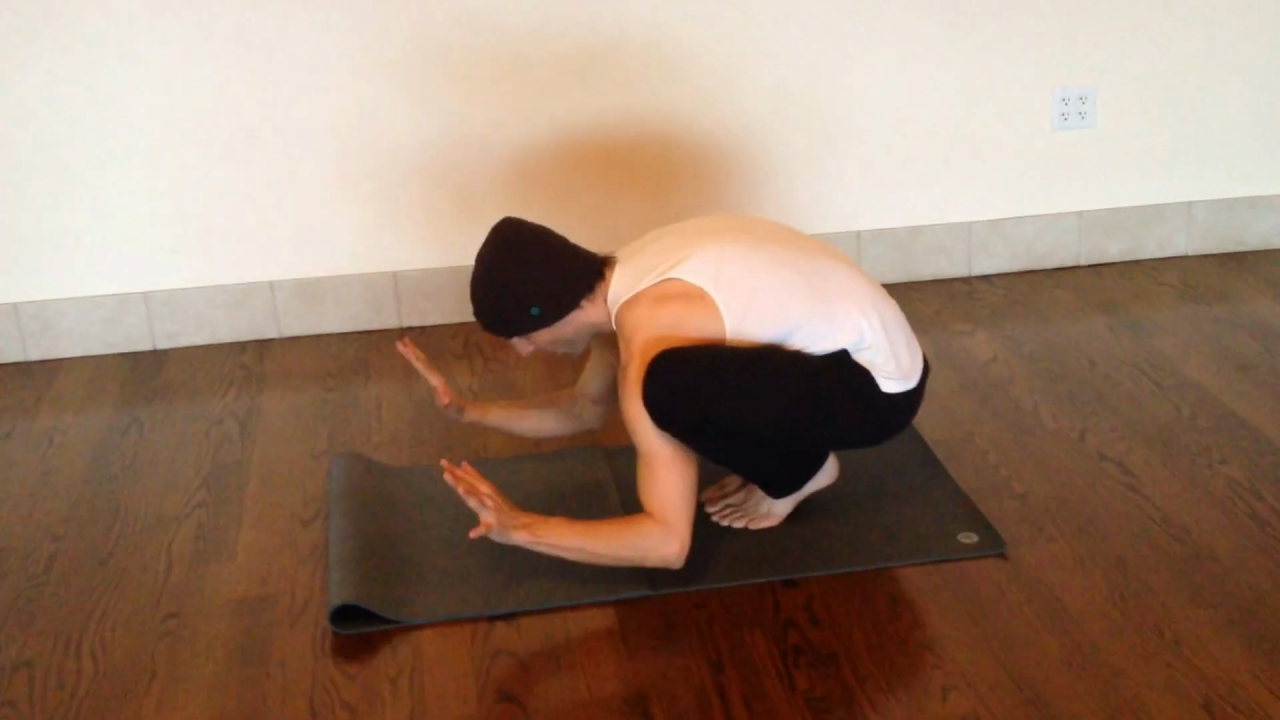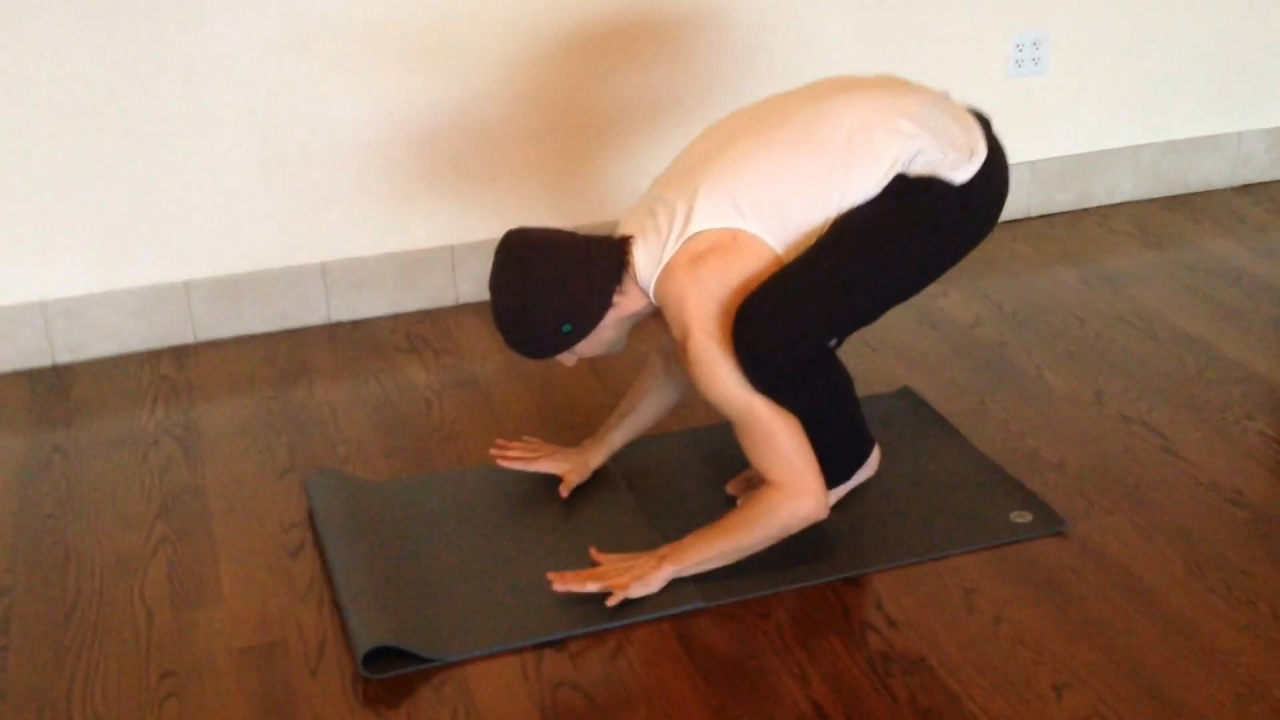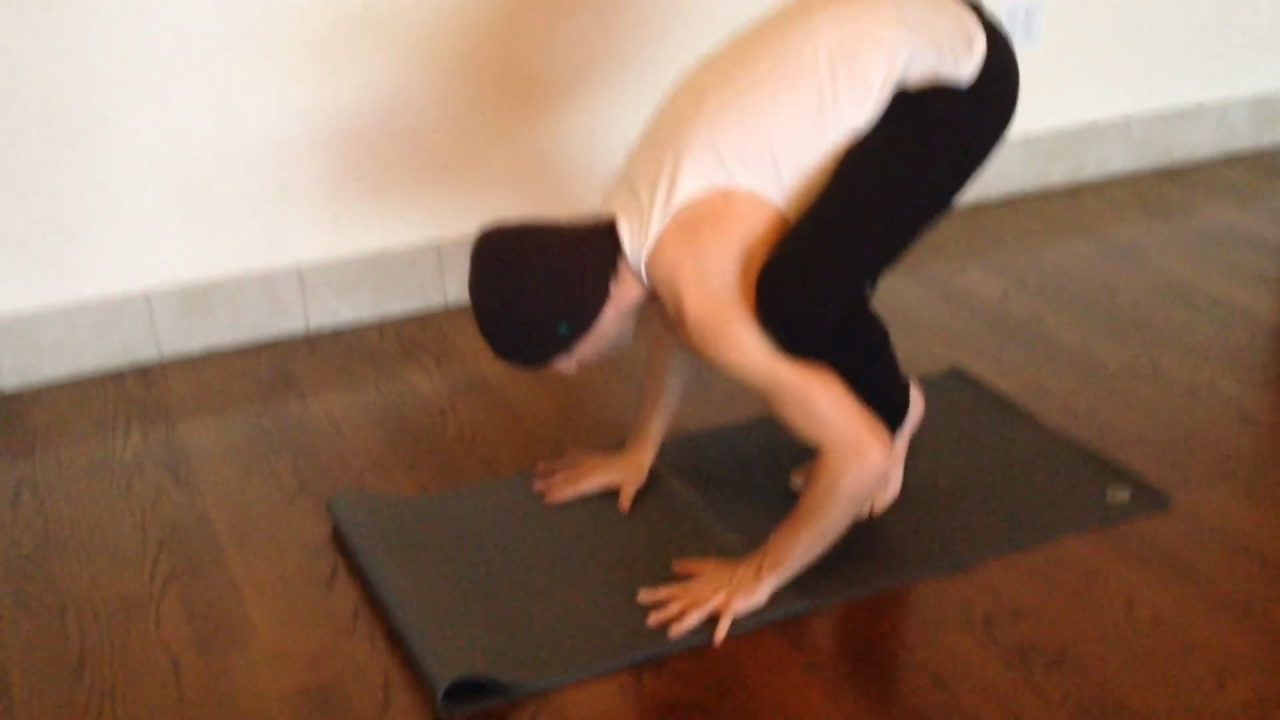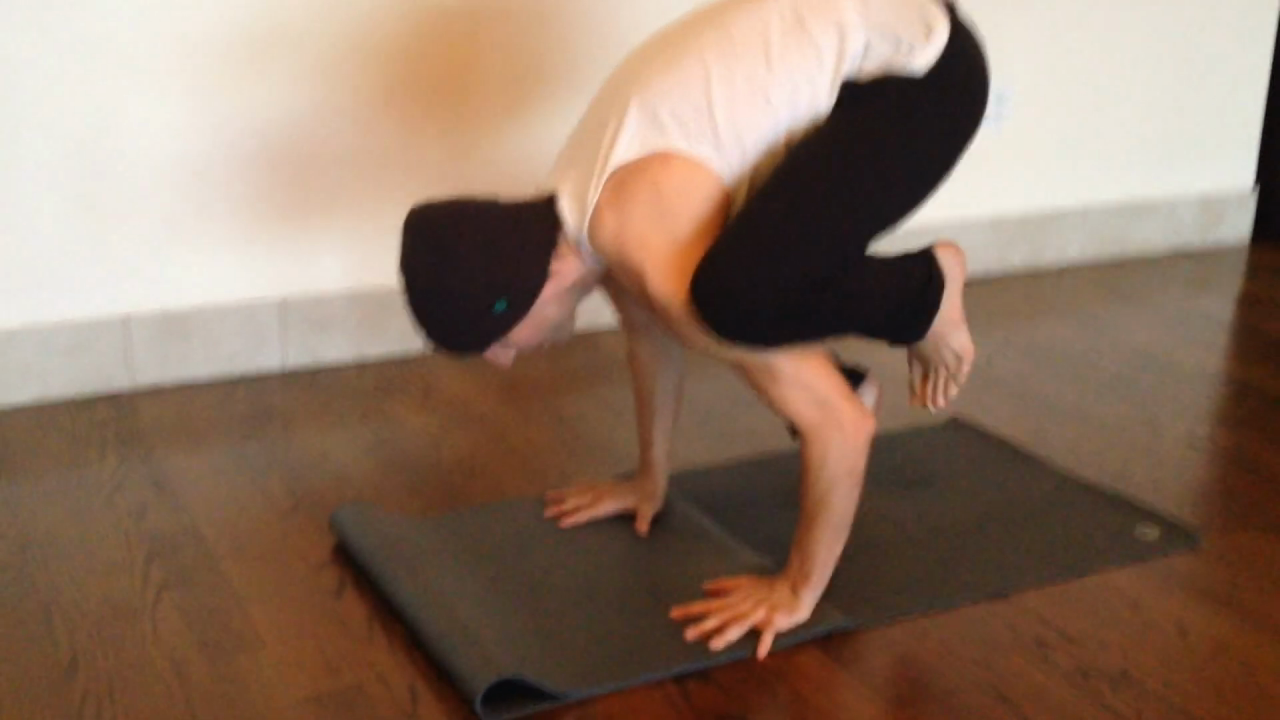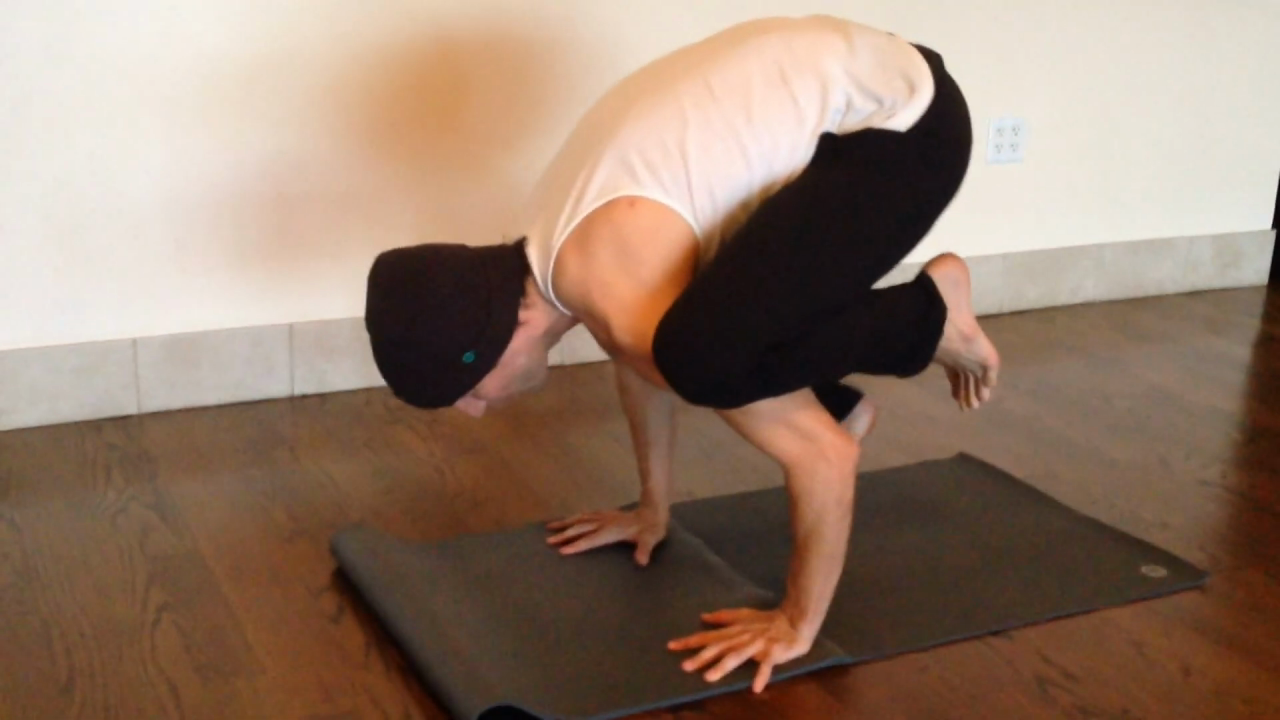
dt=1s
person 1, frame 1
left shoulder: (650, 339)
right shoulder: (622, 280)
left elbow: (668, 542)
right elbow: (587, 406)
left wrist: (522, 527)
right wrist: (472, 411)
left hip: (880, 387)
right hip: (851, 336)
left knee: (672, 384)
left ankle: (798, 474)
right ankle: (781, 457)
person 1, frame 2
left shoulder: (699, 308)
right shoulder: (638, 241)
left elbow: (803, 498)
left wrist: (662, 564)
right wrist: (594, 450)
left hip: (952, 172)
left knee: (769, 334)
left ankle: (846, 461)
right ankle: (807, 442)
person 1, frame 3
left shoulder: (702, 288)
right shoulder: (631, 217)
left elbow: (865, 456)
left wrist: (760, 573)
right wrist: (641, 450)
left hip: (957, 67)
left knee: (800, 296)
left ankle: (890, 410)
right ankle: (869, 402)
person 1, frame 4
left shoulder: (652, 248)
right shoulder: (580, 206)
left elbow: (843, 424)
right elbow: (650, 329)
left wrist: (797, 590)
right wrist: (650, 480)
left hip: (923, 65)
left knee: (736, 296)
left ankle: (926, 296)
right ankle: (836, 377)
person 1, frame 5
left shoulder: (621, 297)
right shoulder: (551, 244)
left elbow: (826, 456)
right elbow: (641, 359)
left wrist: (796, 624)
right wrist: (653, 509)
left hip: (905, 119)
left knee: (704, 353)
left ankle: (927, 316)
right ankle: (839, 398)
